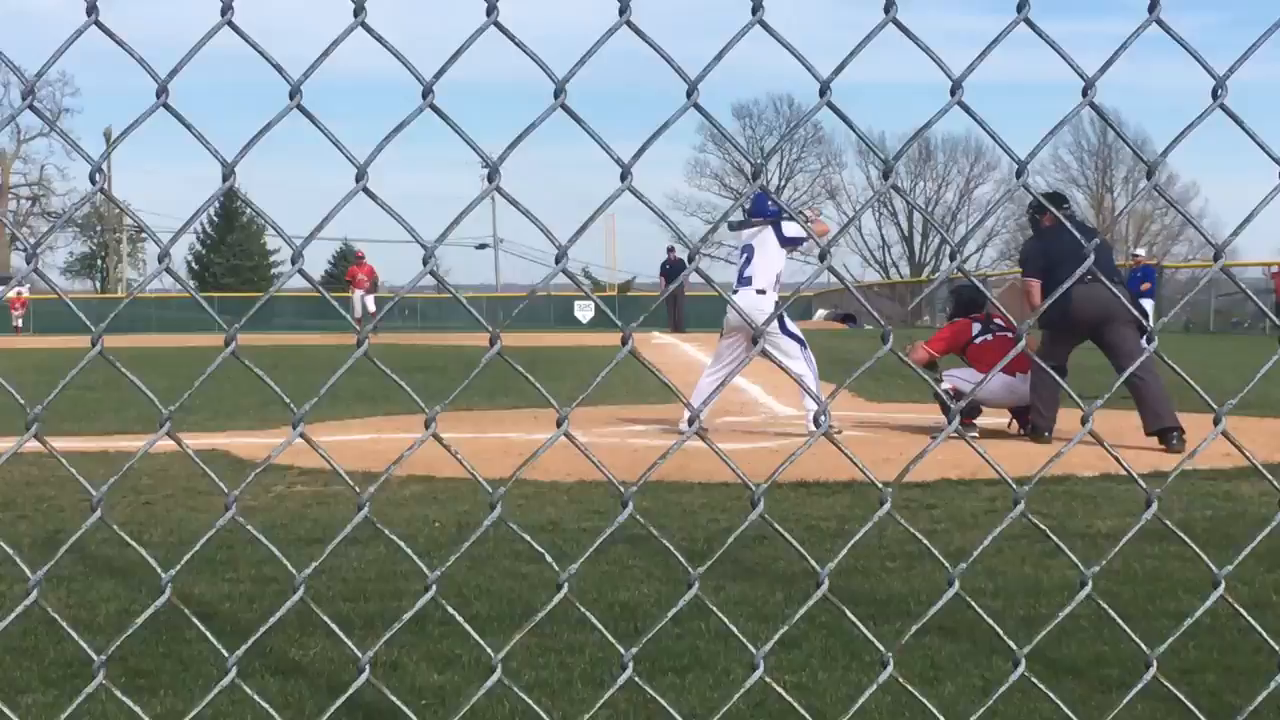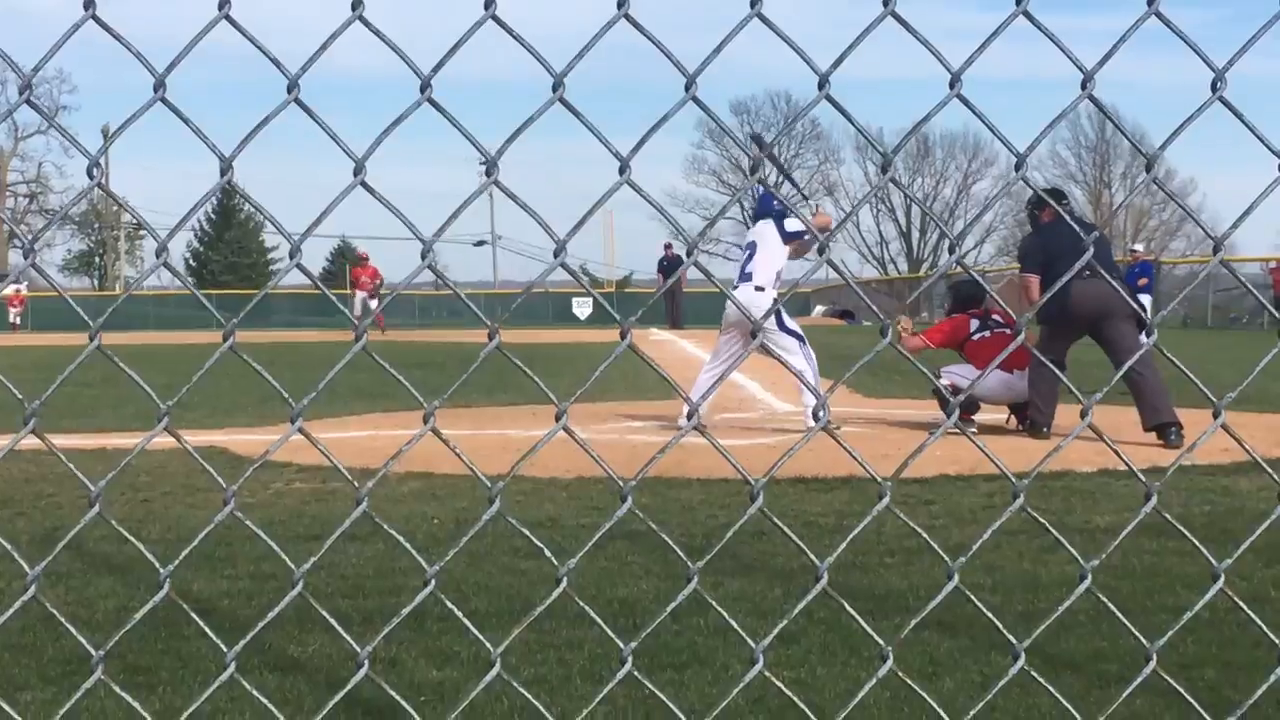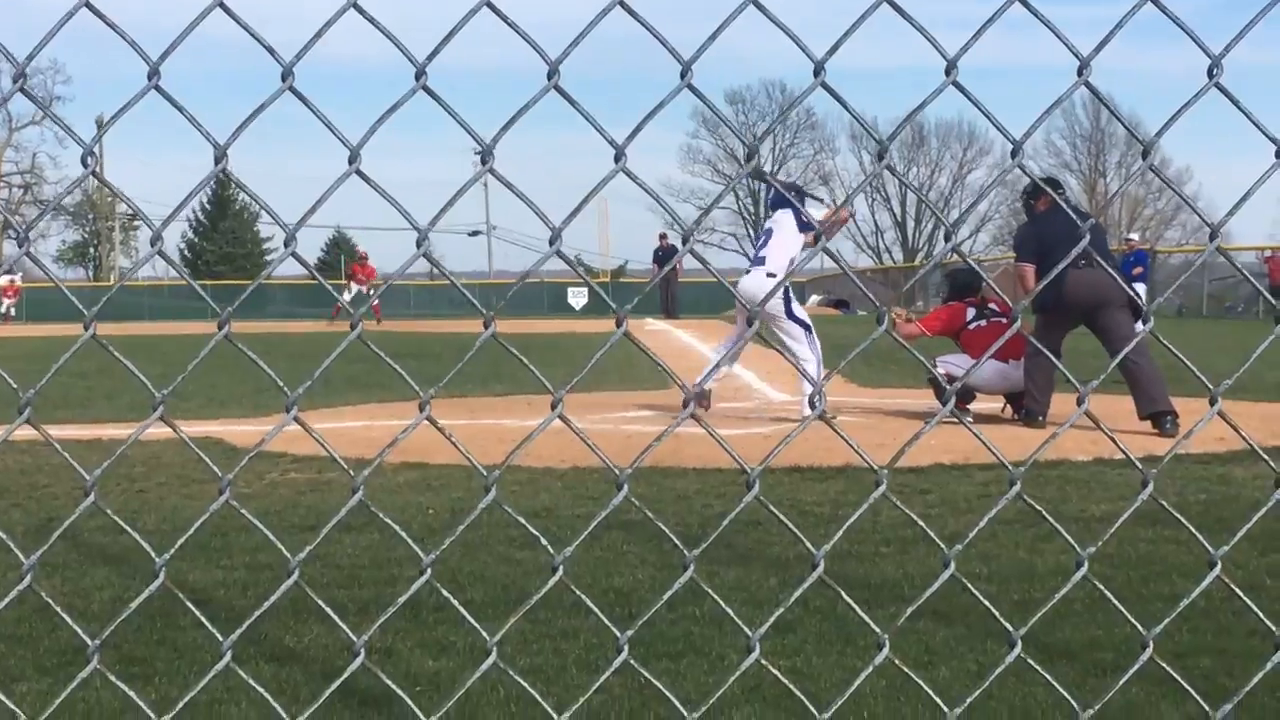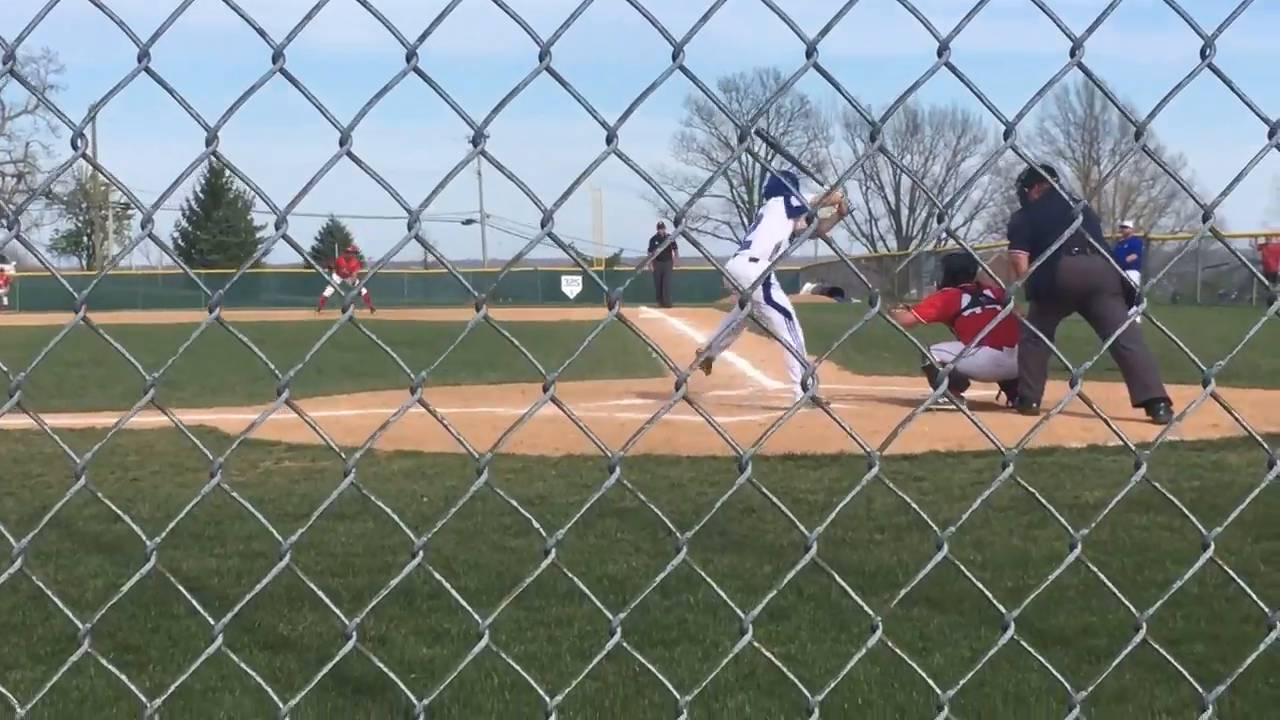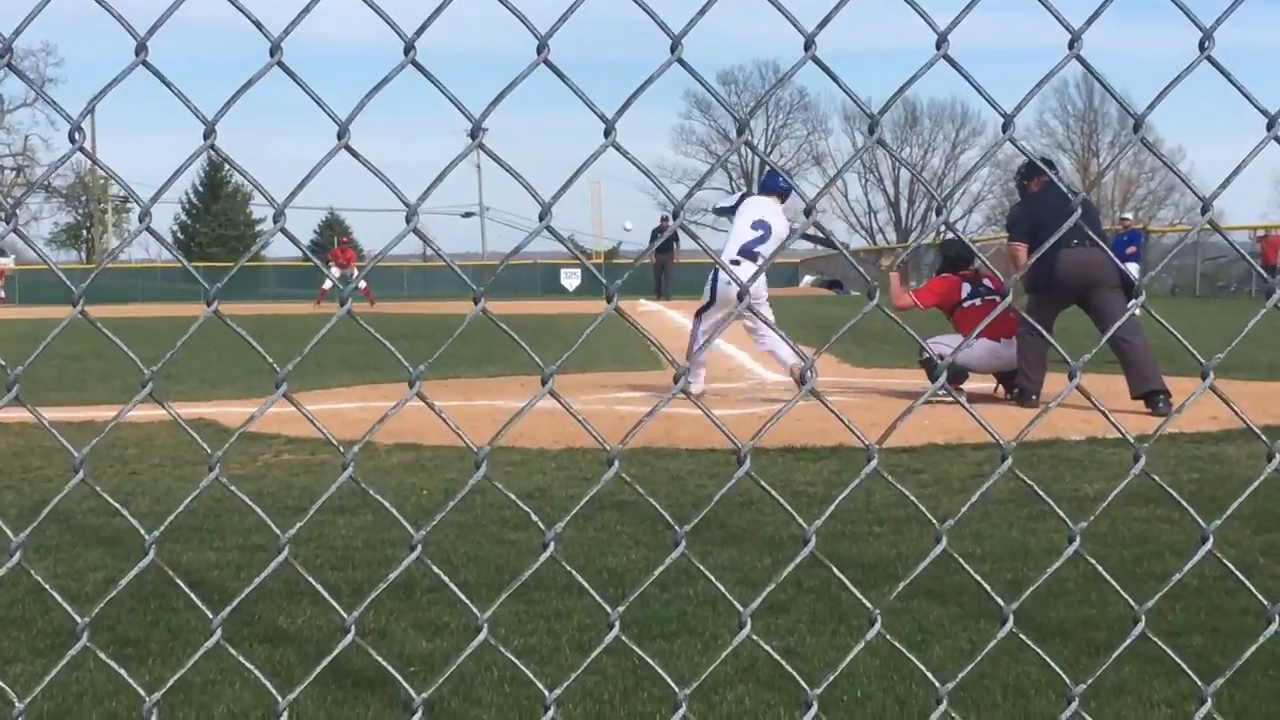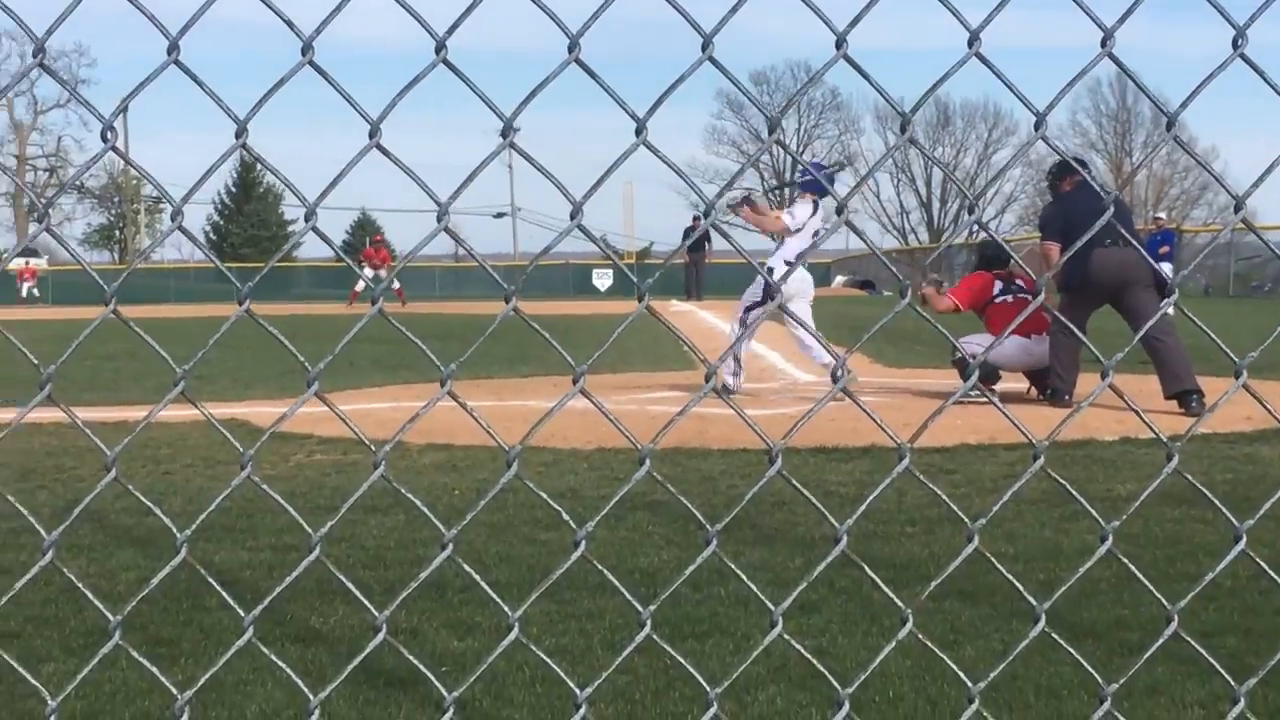
dt=0.3s
person 1, frame 1
left shoulder: (1037, 243)
right shoulder: (1093, 234)
left elbow: (1032, 286)
left wrist: (1044, 316)
left hip: (1073, 301)
right hip: (1114, 298)
left knee: (1048, 363)
right knee: (1137, 364)
left ankle: (1040, 428)
right ankle: (1169, 432)
person 1, frame 2
left shoulder: (1036, 238)
right shoulder: (1092, 230)
left elbow: (1030, 283)
left wrist: (1042, 310)
left hip: (1072, 297)
right hip: (1112, 294)
left knee: (1045, 359)
right knee: (1136, 359)
left ankle: (1039, 423)
right ankle: (1168, 427)
person 1, frame 3
left shoulder: (1031, 227)
right shoulder: (1087, 219)
left elbow: (1025, 271)
left wrist: (1038, 300)
left hip: (1067, 285)
right hip: (1108, 283)
left knee: (1041, 348)
right knee: (1131, 348)
left ankle: (1034, 413)
right ankle: (1163, 416)
person 1, frame 4
left shoulder: (1025, 215)
right shoulder: (1082, 207)
left elbow: (1019, 260)
left wrist: (1031, 286)
left hip: (1061, 272)
right hip: (1101, 270)
left knee: (1034, 335)
right knee: (1125, 336)
left ankle: (1028, 400)
right ankle: (1156, 402)
person 1, frame 5
left shoulder: (1024, 207)
right shoulder: (1082, 200)
left elbow: (1018, 251)
left wrist: (1030, 280)
left hip: (1060, 265)
right hip: (1101, 262)
left knee: (1033, 327)
right knee: (1124, 328)
left ankle: (1027, 392)
right ankle: (1156, 395)
person 1, frame 6
left shoulder: (1057, 207)
right shoulder: (1115, 200)
left elbow: (1051, 251)
left wrist: (1062, 280)
left hip: (1092, 265)
right hip: (1133, 262)
left knee: (1065, 326)
right knee: (1158, 328)
left ankle: (1060, 392)
right ankle: (1189, 395)
person 2, frame 1
left shoulder: (744, 233)
right shoulder: (775, 228)
right elbow: (823, 229)
left wrist: (801, 228)
right wrist: (814, 219)
left hip: (736, 306)
right hip: (762, 305)
left knee: (718, 366)
right knee: (803, 361)
left ankle: (690, 419)
right ankle: (816, 420)
person 2, frame 2
left shoulder: (754, 232)
right shoulder: (776, 226)
left elbow: (795, 251)
right elbow: (825, 221)
left wrist: (816, 234)
right wrist: (818, 217)
left hip: (735, 302)
right hip: (760, 301)
left knee: (717, 363)
right knee: (802, 357)
left ankle: (689, 416)
right ankle: (816, 416)
person 2, frame 3
left shoulder: (774, 220)
right shoulder: (791, 215)
left elbow: (815, 239)
right elbow: (839, 215)
left wrist: (839, 222)
right wrist: (840, 215)
left hip: (746, 284)
right hip: (769, 287)
left knee: (739, 336)
right knee: (807, 344)
left ankle: (705, 383)
right ankle: (811, 407)
person 2, frame 4
left shoulder: (782, 214)
right shoulder: (783, 203)
left elbow: (815, 229)
right elbow: (831, 198)
left wrist: (838, 214)
right wrist: (837, 199)
left hip: (734, 267)
right hip: (753, 270)
left knee: (745, 309)
right knee: (787, 328)
left ankle: (710, 350)
right ankle: (804, 392)
person 2, frame 5
left shoulder: (747, 201)
right shoulder: (784, 224)
left elbow: (720, 209)
left hip: (728, 274)
right hip: (756, 280)
left knee: (702, 325)
right knee: (765, 332)
left ankle: (694, 385)
right ankle: (796, 368)
person 2, frame 6
left shoulder: (807, 206)
right shoulder: (811, 207)
left elbow: (771, 227)
right elbow: (776, 219)
left wrist: (743, 212)
right wrist: (752, 206)
left hip: (777, 275)
right hip: (801, 279)
left knee: (745, 324)
right knee: (805, 332)
left ankle: (731, 382)
right ankle: (835, 369)
person 3, frame 1
left shoulder: (956, 327)
right shoulder: (1002, 320)
left elbow: (917, 358)
left wrist: (916, 348)
left hip: (999, 387)
right hip: (1031, 388)
left knee: (945, 380)
left ankle: (965, 424)
right ankle: (1028, 421)
person 3, frame 2
left shoulder: (955, 323)
right shoulder: (1001, 315)
left elbow: (910, 346)
left wrist: (905, 335)
left hip: (998, 384)
right hip: (1030, 385)
left knee: (944, 376)
left ankle: (963, 420)
right ankle: (1028, 417)
person 3, frame 3
left shoulder: (952, 310)
right shoulder: (999, 304)
left elbow: (906, 332)
left wrist: (899, 323)
left hip: (993, 373)
left knee: (939, 366)
left ankle: (958, 409)
right ankle: (1023, 407)
person 3, frame 4
left shoulder: (946, 296)
right shoulder: (994, 290)
left elbow: (904, 321)
left wrist: (898, 312)
left hip: (987, 361)
right hip: (1017, 362)
left knee: (933, 354)
left ankle: (951, 396)
right ankle: (1017, 393)
person 3, frame 5
left shoulder: (944, 283)
right shoulder: (990, 279)
left elbow: (899, 302)
left wrist: (892, 272)
left hip: (985, 352)
right hip: (1015, 354)
left knee: (930, 348)
left ankle: (950, 388)
right ankle: (1015, 385)
person 3, frame 6
left shoulder: (977, 280)
right shoulder: (1024, 280)
left elbow: (942, 306)
left wrist: (929, 292)
left hip: (1018, 348)
right hip: (1047, 348)
left knee: (962, 347)
left ankle: (982, 388)
right ankle: (1049, 388)
